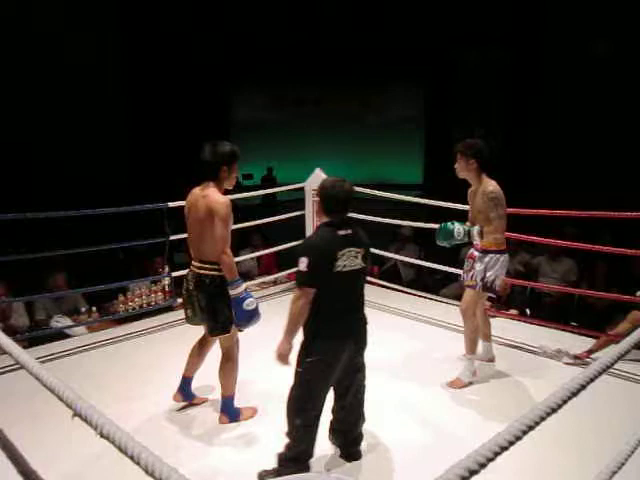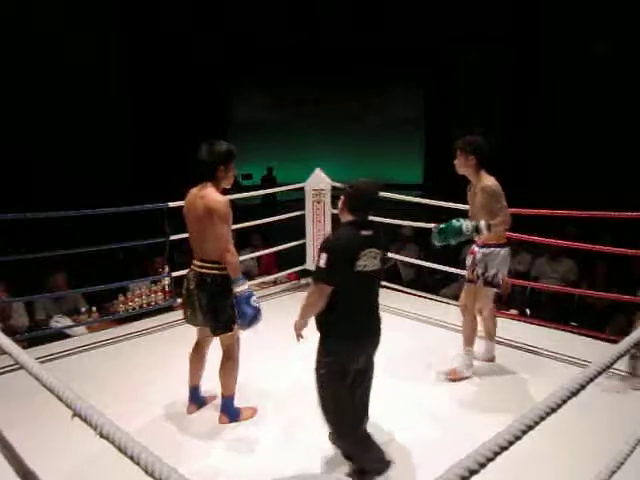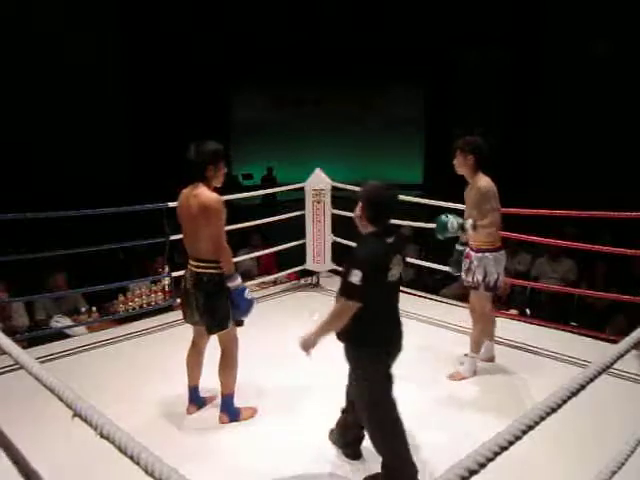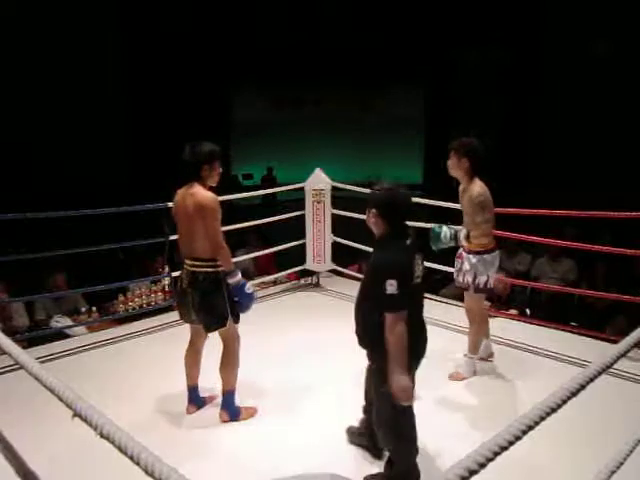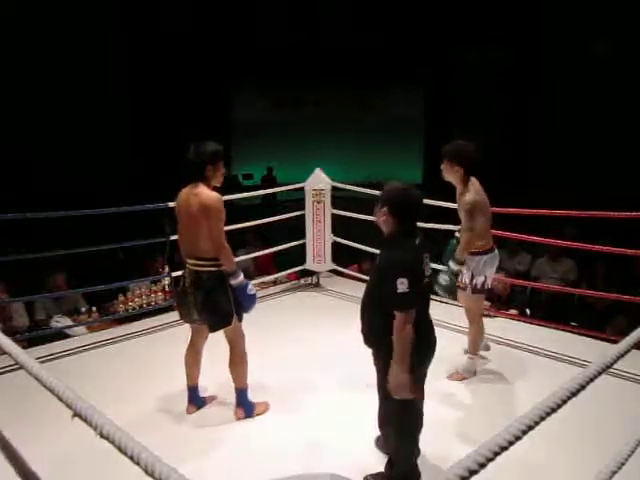
dt=0.3s
person 1, frame 1
left shoulder: (315, 244)
right shoulder: (359, 238)
left elbow: (304, 296)
left wrist: (287, 338)
left hip: (325, 338)
right hip: (355, 331)
left knee: (304, 401)
right knee: (350, 392)
right ankle: (349, 443)
person 1, frame 2
left shoulder: (336, 242)
right shoulder: (376, 238)
left elbow: (321, 291)
left wrist: (302, 320)
left hip: (339, 336)
right hip: (369, 330)
left knee: (335, 399)
right knee: (356, 391)
right ankle: (349, 439)
person 1, frame 3
left shoulder: (366, 253)
right shoulder: (394, 243)
left elbow: (347, 307)
left wrist: (315, 336)
left hip: (369, 344)
right hip: (385, 336)
left knee: (376, 406)
right knee: (358, 389)
right ankle: (348, 437)
person 1, frame 4
left shoulder: (388, 259)
right shoulder: (404, 243)
left elbow: (395, 321)
left wrist: (399, 371)
left hip: (394, 349)
right hip: (410, 342)
left knee: (393, 409)
right knee: (378, 388)
right ankle: (370, 435)
person 1, frame 5
left shoulder: (397, 258)
right shoulder: (412, 243)
left elbow: (404, 320)
left wrist: (399, 367)
left hip: (402, 350)
right hip: (418, 344)
left knee: (398, 408)
right knee: (404, 406)
right ankle: (395, 442)
person 2, frame 1
left shoulder: (193, 195)
right shoulder: (220, 202)
right elbow: (224, 252)
right wrist: (238, 290)
left hip: (195, 276)
right hip: (214, 280)
left knee: (209, 336)
right knee: (230, 346)
left ankle: (184, 390)
right ankle: (228, 410)
person 2, frame 2
left shoulder: (191, 196)
right shoulder: (218, 201)
right elbow: (227, 250)
right wrist: (242, 289)
left hip: (196, 275)
right hip: (216, 280)
left knee: (203, 340)
right knee: (231, 346)
left ankle: (194, 398)
right ankle: (228, 411)
person 2, frame 3
left shoulder: (184, 196)
right shoulder: (212, 200)
right elbow: (221, 248)
right wrist: (235, 281)
left hip: (193, 275)
right hip: (213, 278)
left knee: (199, 340)
right knee: (229, 344)
left ankle: (194, 399)
right ankle: (228, 409)
person 2, frame 4
left shoulder: (180, 196)
right shoulder: (207, 199)
right elbow: (218, 245)
right wrist: (236, 277)
left hip: (190, 274)
right hip: (209, 278)
left knee: (197, 339)
right knee: (231, 340)
left ankle: (194, 399)
right ankle: (229, 408)
person 2, frame 5
left shoulder: (182, 196)
right shoulder: (212, 200)
left elbow: (182, 240)
right elbow: (221, 247)
right wrist: (237, 279)
left hip: (191, 275)
right hip: (212, 278)
left knee: (197, 338)
right knee: (236, 339)
left ankle: (194, 399)
right ankle: (243, 404)
person 3, frame 1
left shoulder: (491, 191)
right shoulder: (472, 191)
left elbow: (499, 230)
left wrist: (466, 233)
right wrist: (455, 232)
left hip: (492, 256)
right hip: (479, 253)
left knee: (467, 309)
right knee: (477, 307)
left ankle: (468, 370)
right ankle: (486, 351)
person 3, frame 2
left shoulder: (489, 186)
right shoulder: (473, 188)
left elbow: (505, 221)
left wrist: (474, 229)
right wrist: (451, 231)
left hip: (494, 251)
right hip: (482, 249)
left knee: (466, 304)
right knee: (485, 304)
left ankle: (465, 363)
right ankle: (488, 351)
person 3, frame 3
left shoulder: (484, 187)
right shoulder: (471, 187)
left elbow: (494, 223)
left wrist: (460, 226)
right wrist: (461, 247)
left hip: (488, 255)
right hip: (476, 252)
left knee: (477, 309)
right knee: (485, 305)
left ankle: (471, 364)
right ankle: (487, 351)
person 3, frame 4
left shoulder: (477, 193)
right shoulder: (464, 188)
left elbow: (485, 233)
left wrist: (453, 236)
left hip: (481, 257)
right hip: (471, 254)
left knee: (472, 309)
right knee: (477, 305)
left ankle: (469, 364)
right ankle: (485, 348)
person 3, frame 5
left shoulder: (469, 199)
right shoulder: (469, 183)
left elbow: (467, 241)
left wrist: (452, 268)
right wrist: (457, 252)
left hip: (479, 257)
right hip: (476, 253)
left knee: (472, 308)
right knee: (465, 297)
left ankle: (470, 364)
right ankle: (480, 342)
